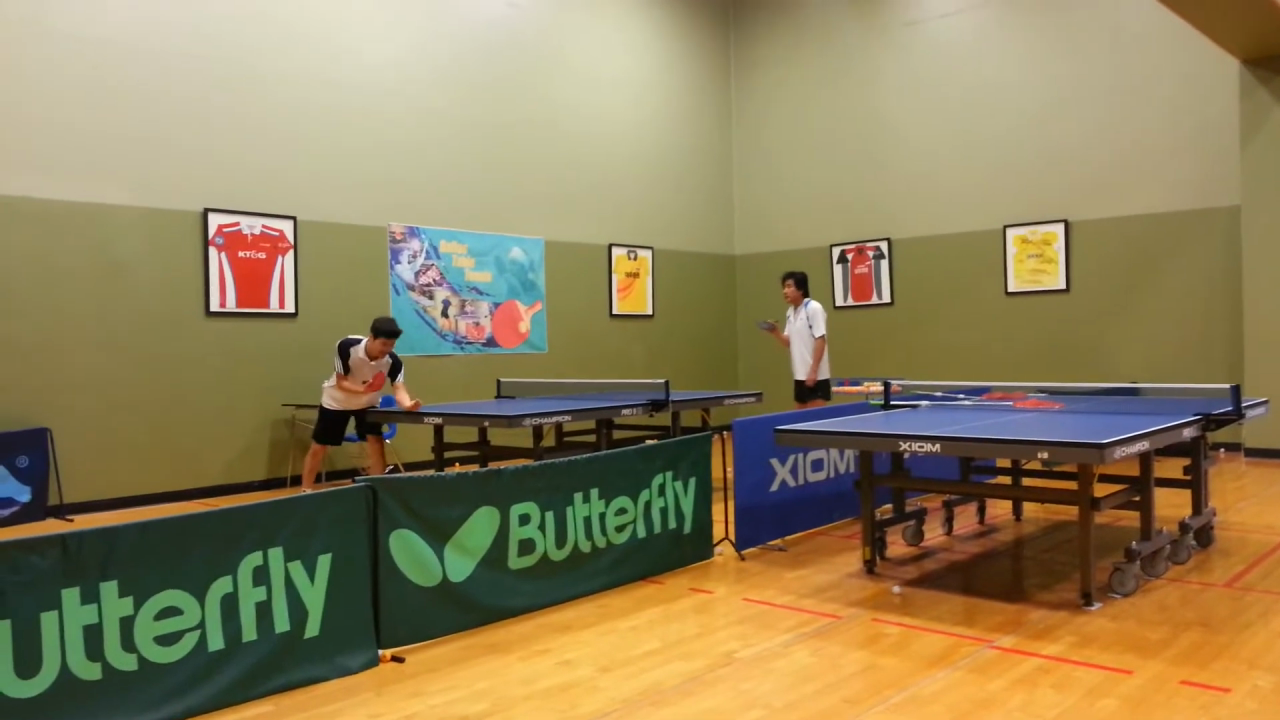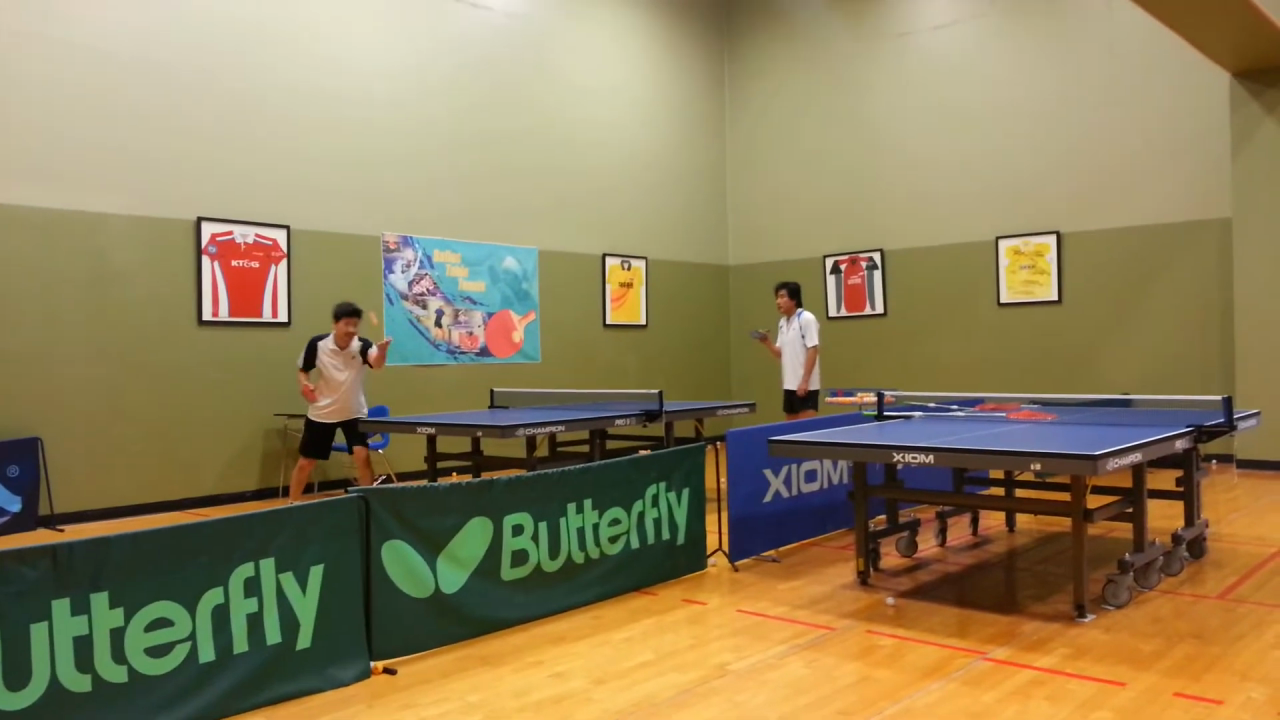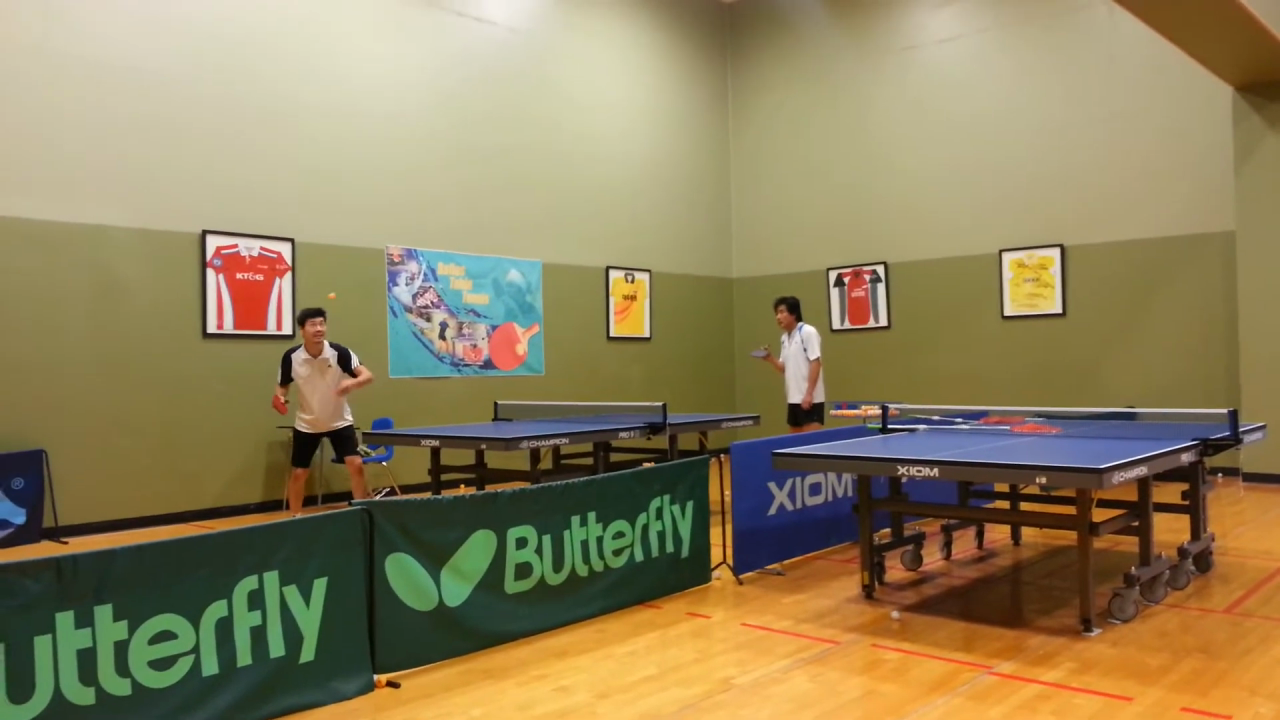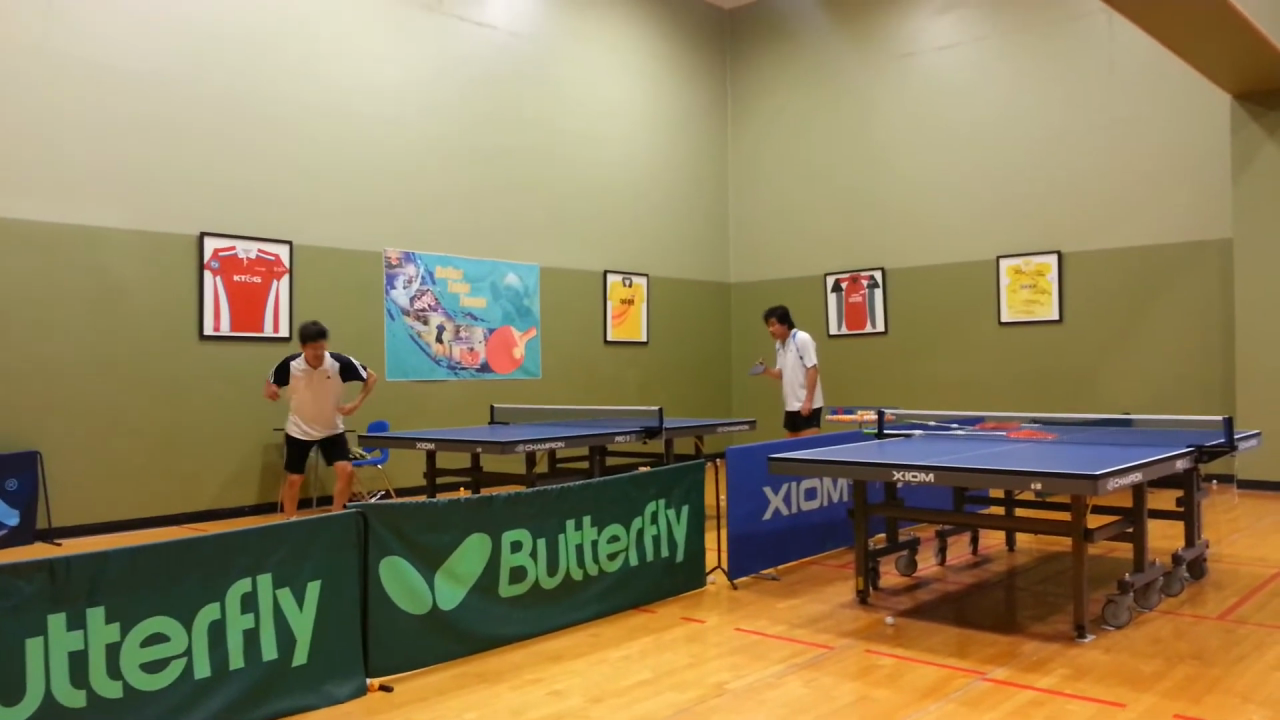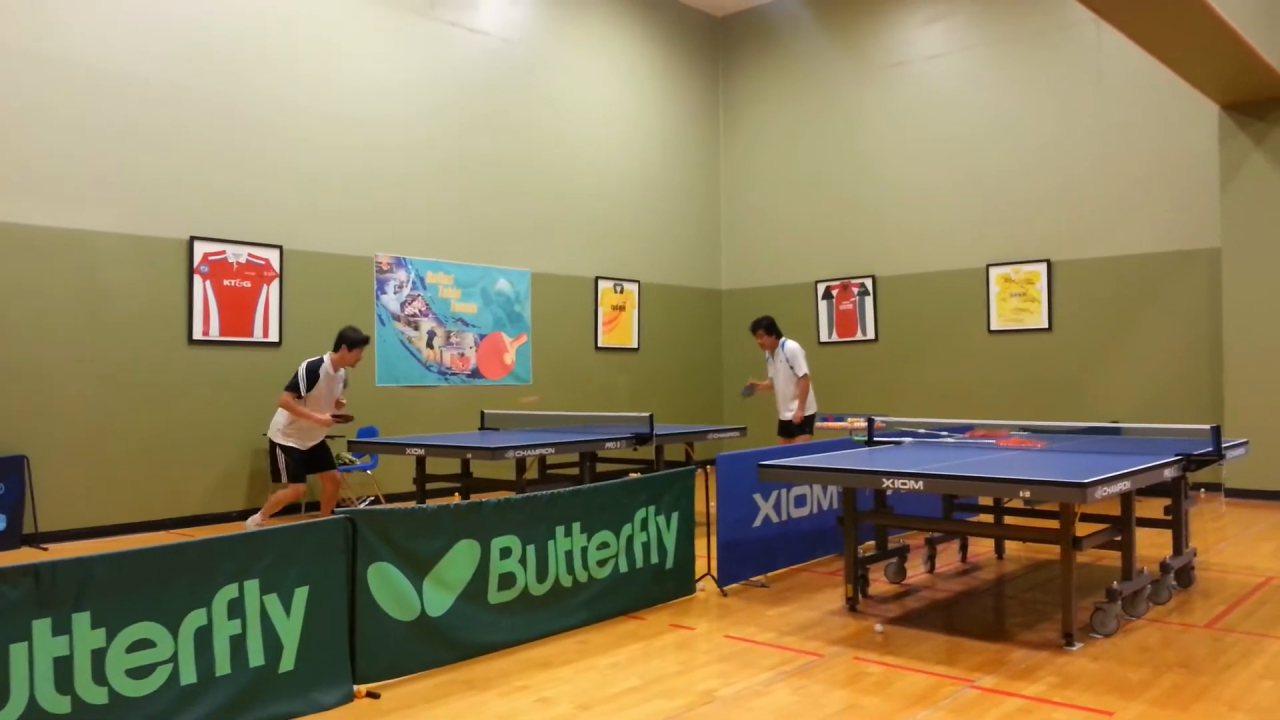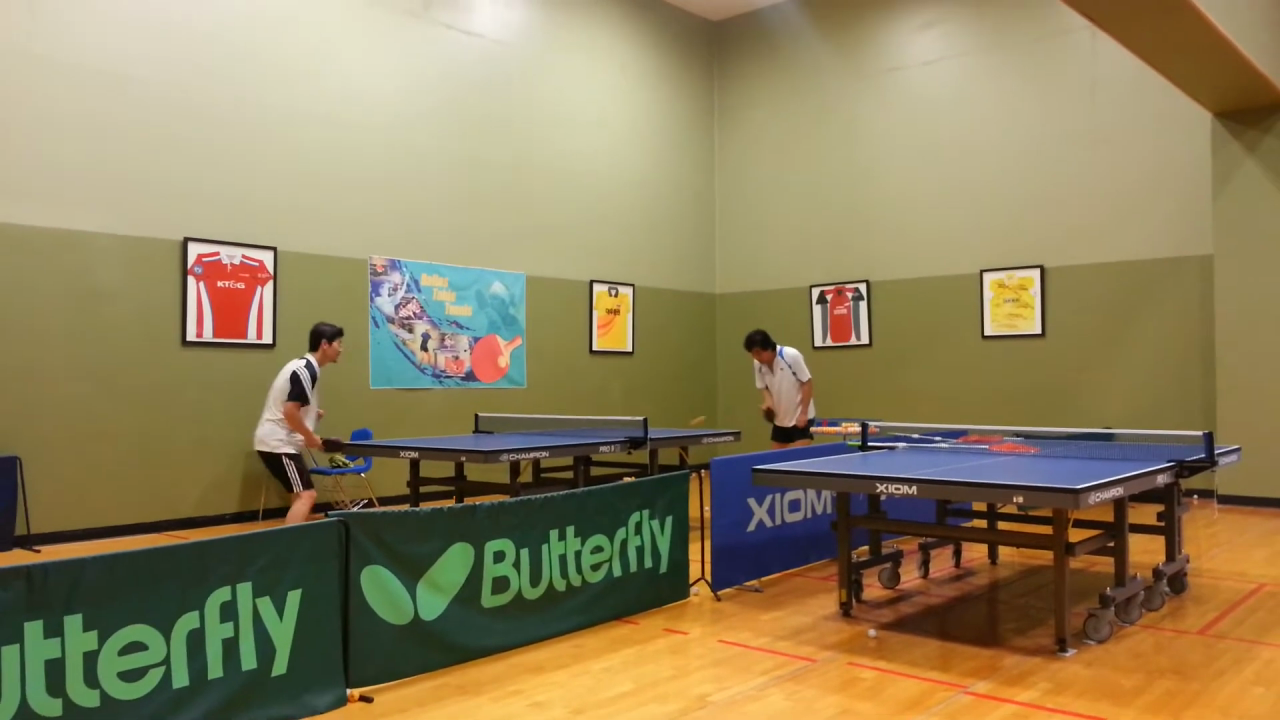
dt=0.3s
person 1, frame 1
left shoulder: (393, 361)
right shoulder: (346, 347)
left elbow: (399, 389)
right elbow: (341, 382)
left wrist: (408, 405)
right wrist: (361, 390)
left hip: (367, 404)
right hip: (336, 401)
left knee: (376, 445)
right knee: (318, 448)
right ankle: (305, 492)
person 1, frame 2
left shoulder: (363, 346)
right shoulder: (316, 344)
left elbow: (377, 362)
right elbow: (302, 371)
left wrist: (382, 351)
right wrist: (305, 386)
left hip: (354, 413)
right hip: (320, 412)
left knee: (362, 456)
right knee: (305, 463)
right ankle: (292, 504)
person 1, frame 3
left shoulder: (339, 353)
right shoulder: (291, 357)
left elbow: (367, 376)
right elbow: (283, 385)
left wrist: (352, 383)
right wrist: (281, 397)
left hip: (339, 421)
right hip: (306, 424)
left knee: (355, 464)
right knee: (299, 473)
right ankle: (295, 517)
person 1, frame 4
left shoulder: (341, 363)
right shoulder: (289, 364)
left elbow: (371, 377)
right elbow: (271, 384)
left wrist: (355, 403)
right wrist: (272, 390)
left hip: (331, 428)
right hip: (298, 429)
left knee: (345, 471)
right knee: (294, 479)
right ankle: (290, 521)
person 1, frame 5
left shoulder: (342, 373)
right shoulder: (311, 369)
right elbow: (285, 401)
left wrist: (338, 403)
right wrist: (317, 417)
left hip: (312, 438)
right hip: (287, 437)
left knee: (333, 479)
right knee: (294, 489)
right ankle: (258, 519)
person 1, frame 6
left shoulder: (305, 367)
right shoulder: (306, 371)
right elbow: (289, 411)
left wrist: (313, 415)
right wrist: (311, 438)
left hip: (286, 443)
right hip: (278, 444)
left knee: (306, 494)
right knee: (306, 496)
